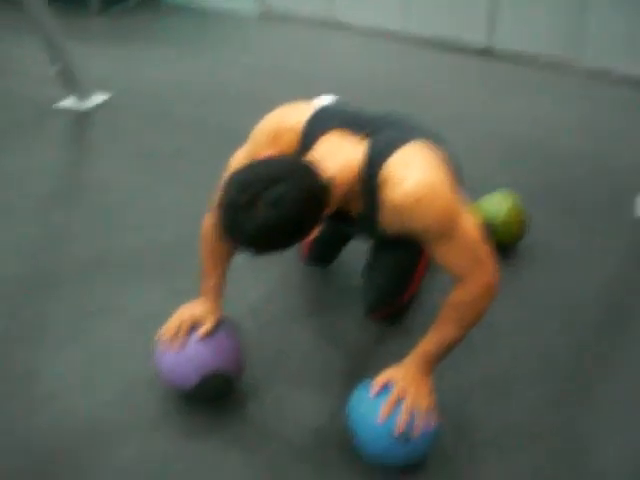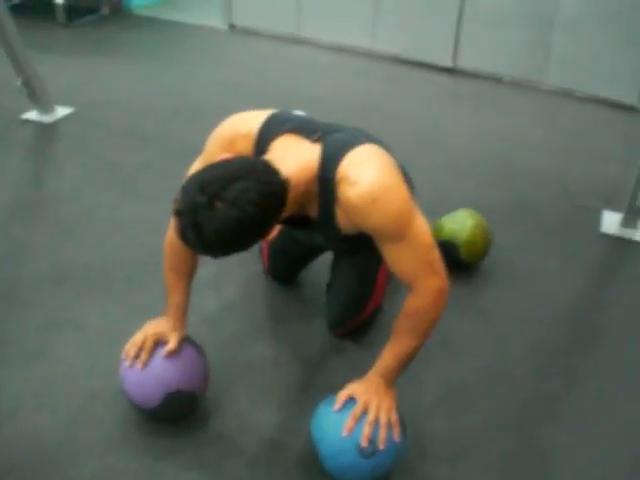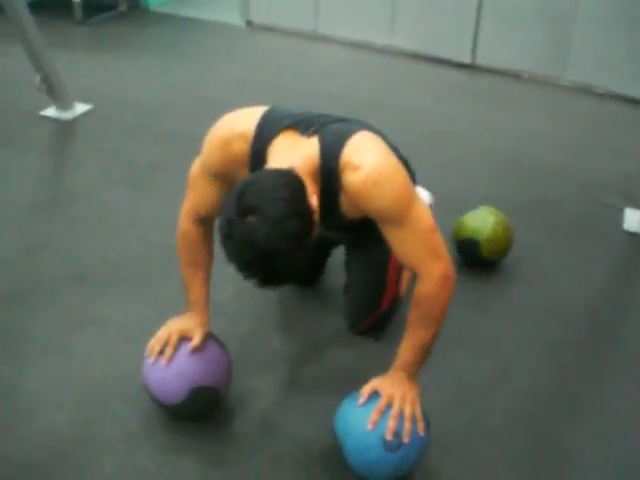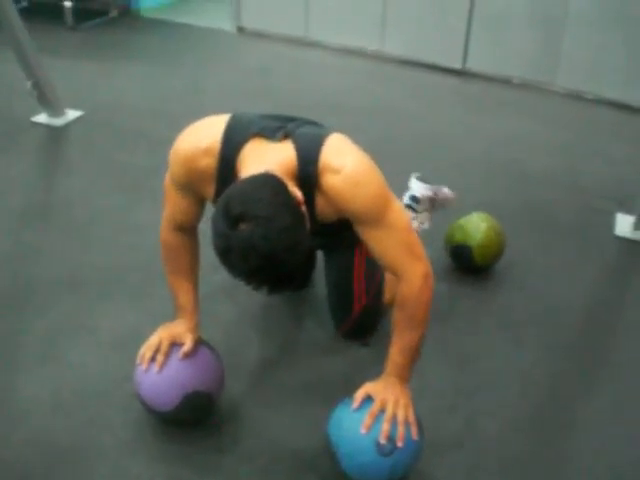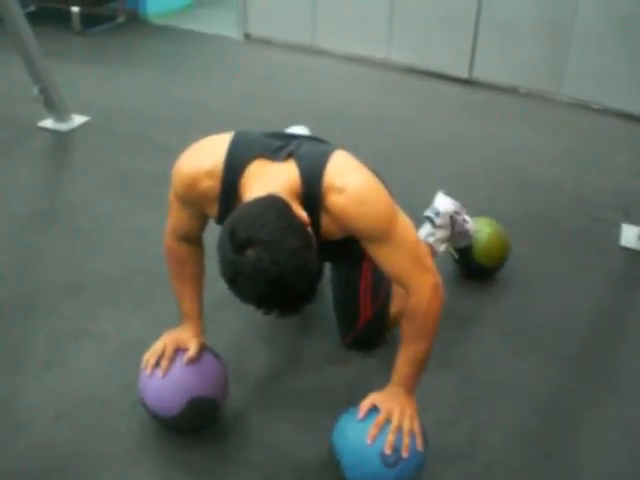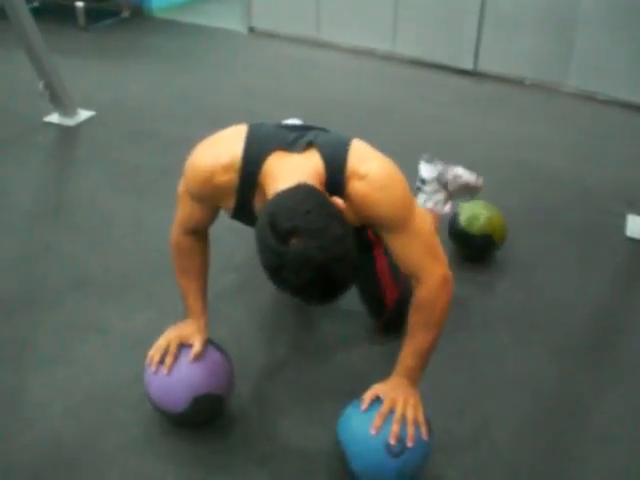
dt=0.5s
person 1, frame 1
left shoulder: (413, 190)
right shoulder: (281, 131)
left elbow: (480, 278)
right elbow: (224, 206)
left wrist: (419, 365)
right wrist: (209, 299)
left hip: (409, 206)
left knee: (382, 307)
right knee: (315, 255)
person 1, frame 2
left shoulder: (367, 189)
right shoulder: (236, 138)
left elbow: (431, 285)
right elbow: (185, 218)
left wrist: (380, 380)
right wrist: (174, 317)
left hip: (367, 227)
left knee: (344, 322)
right knee: (277, 271)
person 1, frame 3
left shoulder: (369, 174)
right shoulder: (229, 140)
left elbow: (437, 272)
right elbow: (195, 218)
left wrist: (403, 374)
right wrist: (196, 312)
left hip: (374, 215)
right hip: (317, 198)
left knee: (366, 321)
right knee: (301, 277)
left ankle: (414, 208)
person 1, frame 4
left shoulder: (345, 177)
right shoulder: (194, 153)
left elbow: (416, 274)
right elbow: (177, 229)
left wrist: (394, 379)
right wrist: (186, 317)
left hip: (342, 220)
right hip: (296, 205)
left knee: (356, 325)
right knee: (290, 283)
left ankle: (414, 208)
person 1, frame 5
left shoulder: (354, 197)
right shoulder: (197, 172)
left elbow: (425, 287)
right elbow: (182, 237)
left wrist: (400, 389)
right wrist: (191, 324)
left hip: (350, 226)
left knee: (362, 336)
left ankle: (436, 230)
person 1, frame 6
left shoulder: (371, 182)
right shoulder: (212, 167)
left elbow: (435, 278)
right elbow: (188, 232)
left wrist: (404, 380)
right wrist: (195, 319)
left hip: (353, 209)
left knee: (391, 316)
left ankle: (432, 192)
